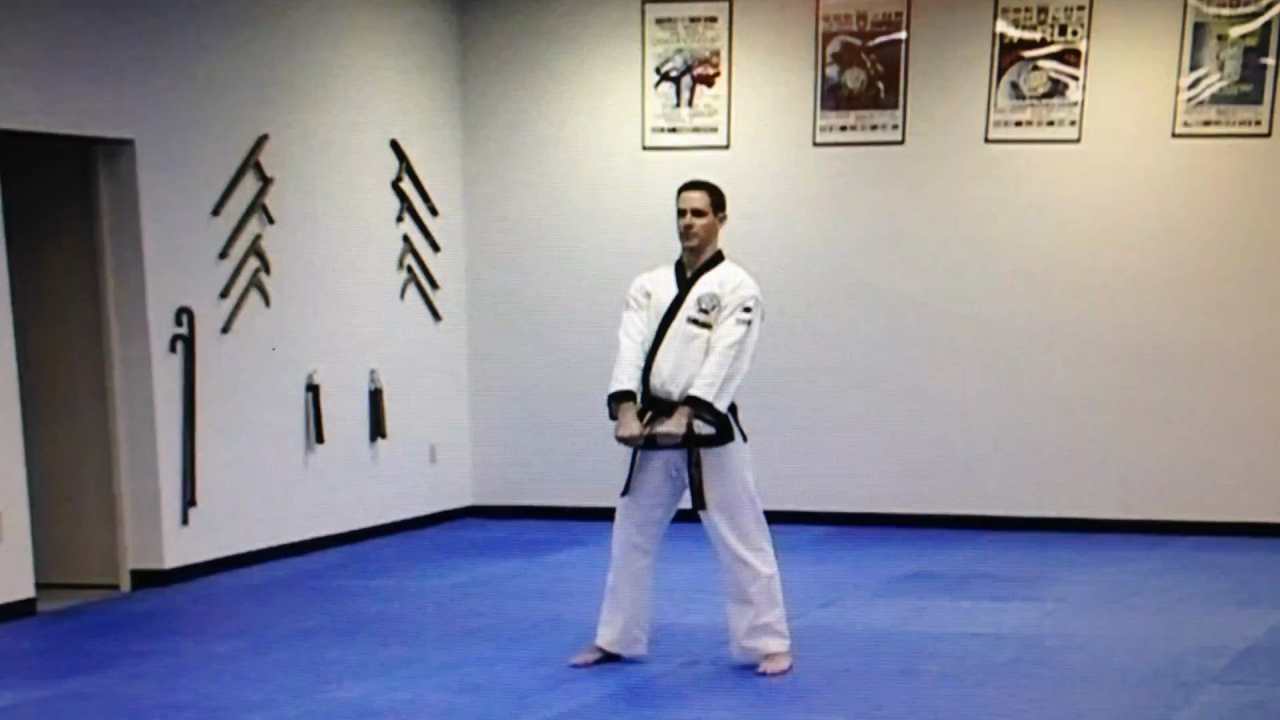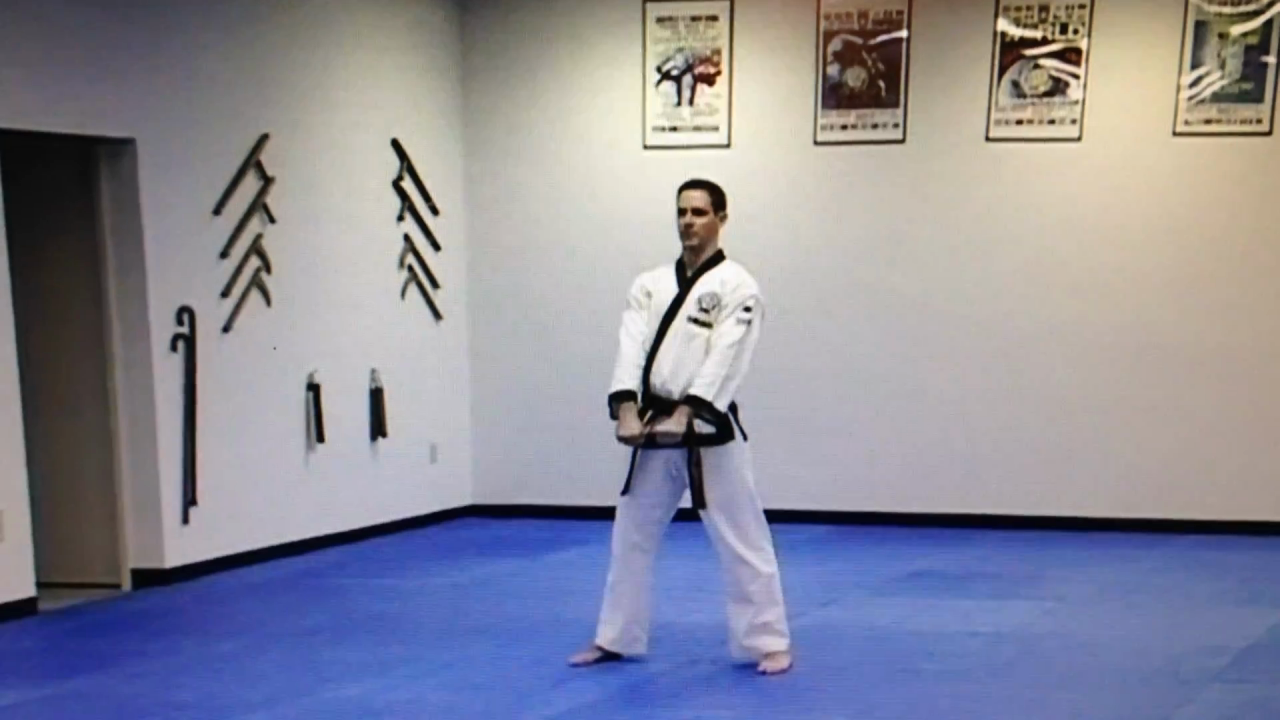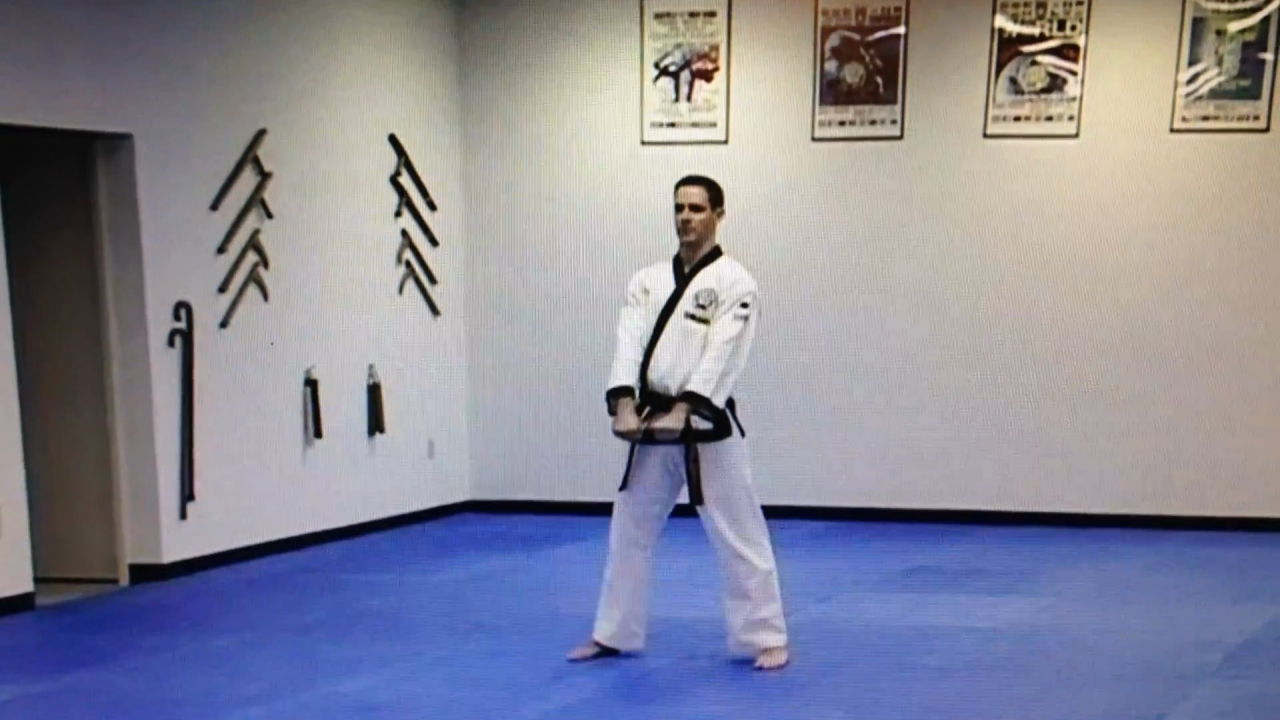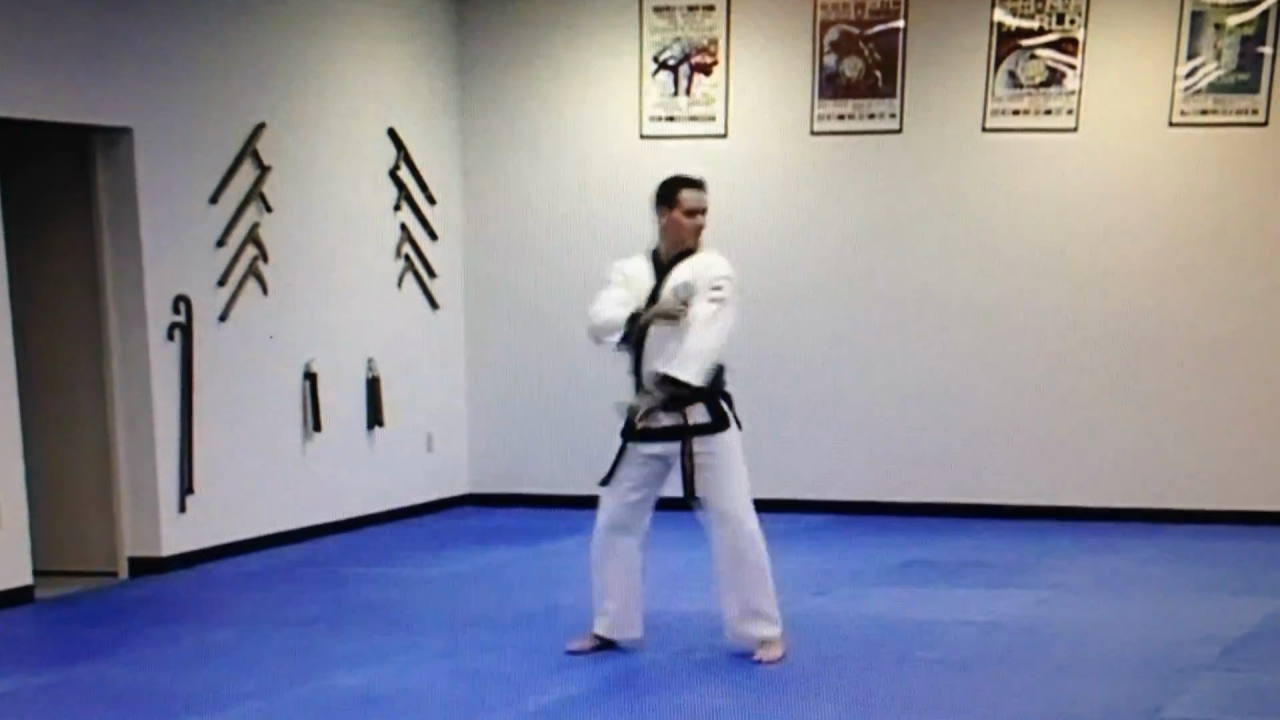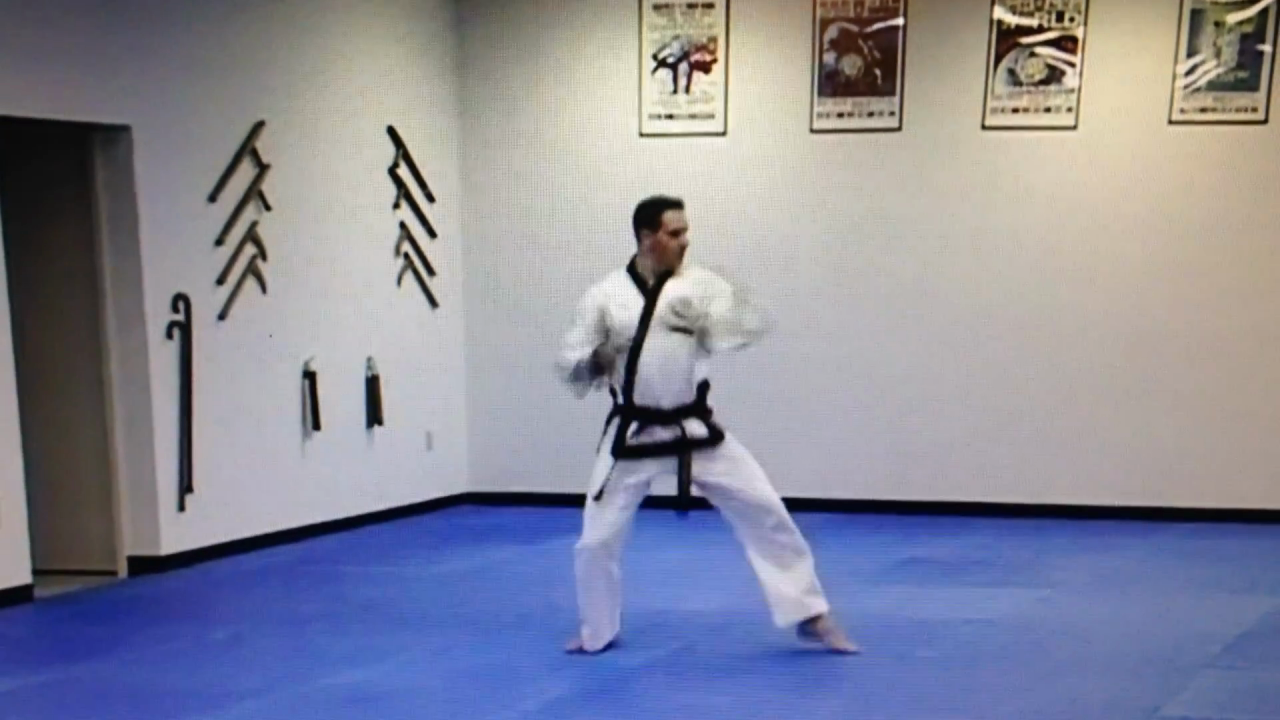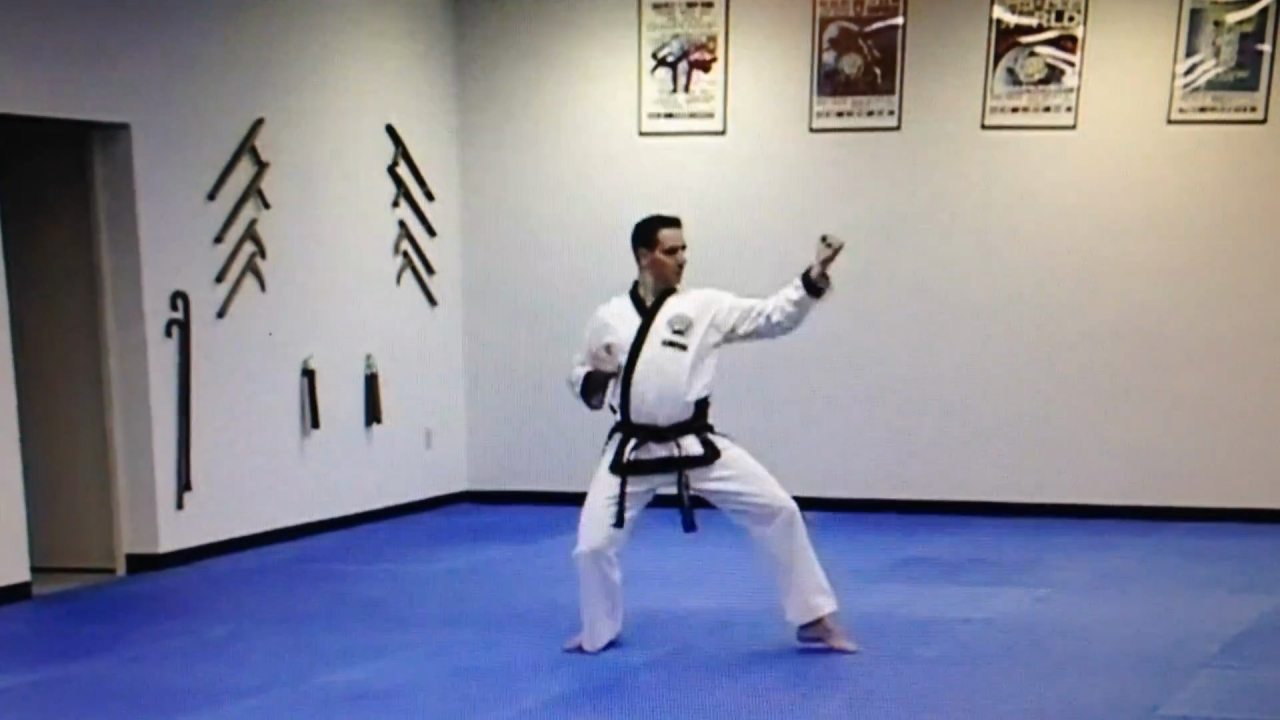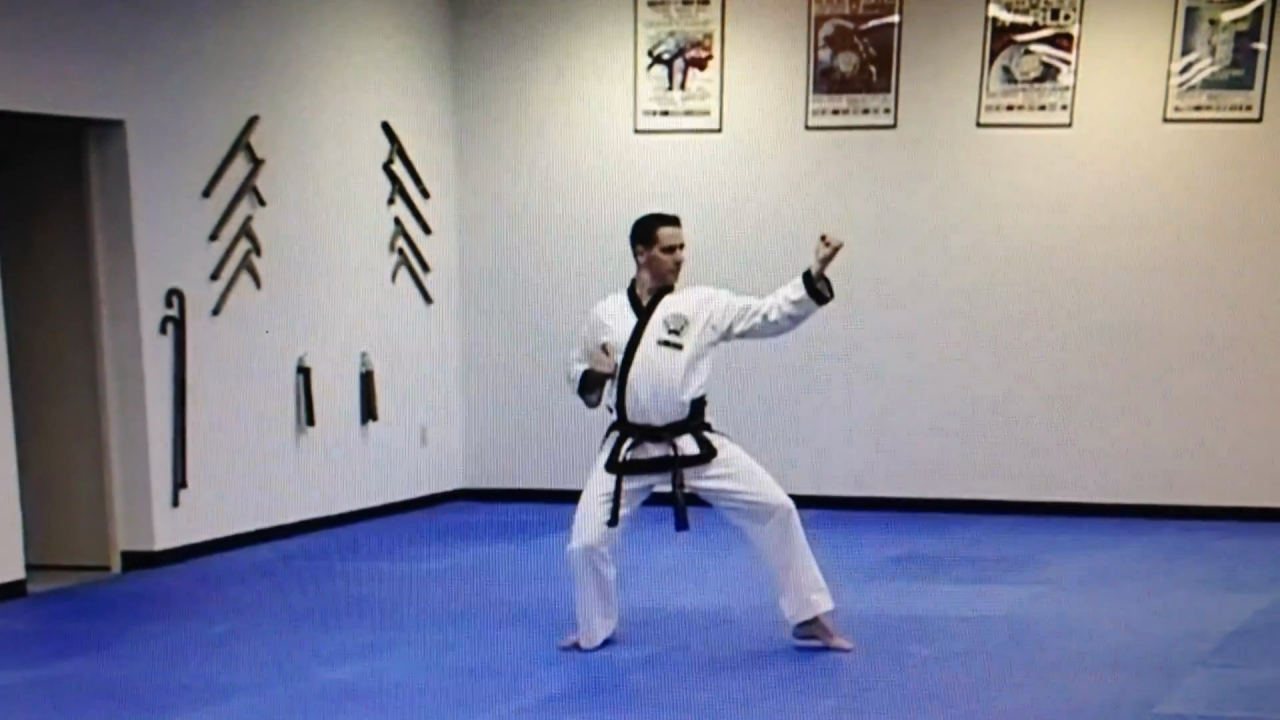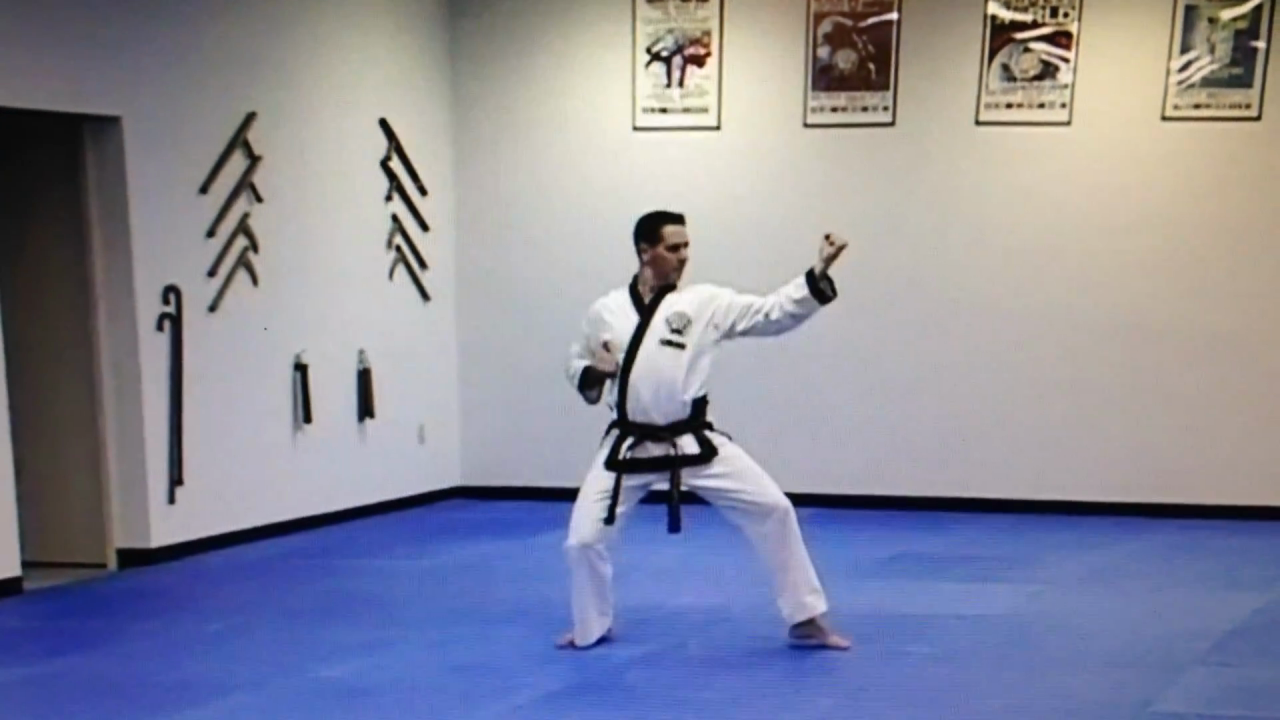
dt=0.3s
person 1, frame 1
left shoulder: (738, 287)
right shoulder: (648, 285)
left elbow: (725, 361)
right elbow: (630, 350)
left wrist: (685, 415)
right wrist: (625, 410)
left hip: (710, 433)
right hip: (653, 431)
left knee: (741, 540)
right knee: (631, 537)
left ankle: (769, 643)
right ankle: (615, 638)
person 1, frame 2
left shoulder: (737, 286)
right shoulder: (649, 284)
left elbow: (725, 360)
right elbow: (631, 349)
left wrist: (684, 414)
right wrist: (627, 409)
left hip: (710, 432)
right hip: (654, 432)
left knee: (741, 540)
right knee: (632, 537)
left ankle: (769, 642)
right ankle: (614, 638)
person 1, frame 3
left shoulder: (734, 281)
right shoulder: (646, 280)
left elbow: (723, 355)
right elbow: (628, 344)
left wrist: (684, 410)
right wrist: (623, 404)
left hip: (707, 427)
right hip: (651, 425)
left knee: (739, 536)
right knee: (629, 533)
left ankle: (766, 638)
right ankle: (613, 634)
person 1, frame 4
left shoulder: (712, 271)
right shoulder: (628, 272)
left elbow: (704, 339)
right elbow: (601, 323)
left wrist: (663, 392)
right wrist: (646, 316)
left hip: (703, 417)
right hip: (648, 420)
left knee: (734, 523)
right knee: (615, 523)
left ankle: (762, 631)
right ankle: (611, 627)
person 1, frame 5
left shoulder: (700, 284)
right shoulder: (604, 295)
left elbow: (746, 324)
right elbow: (573, 366)
left wrist: (708, 328)
right wrist: (598, 361)
left hip: (696, 430)
right hip: (632, 435)
left knee: (765, 511)
right knee: (597, 538)
left ankle: (811, 616)
right ankle: (597, 631)
person 1, frame 6
left shoulder: (705, 306)
right shoulder: (607, 317)
left elbow: (772, 316)
right elbow: (579, 377)
left wrist: (815, 275)
right wrist: (594, 380)
left hip: (697, 445)
right hip: (632, 450)
left knee: (778, 511)
right knee: (593, 545)
left ankle: (814, 619)
right ankle: (598, 631)
person 1, frame 7
left shoulder: (702, 304)
right shoulder: (604, 315)
left elbow: (770, 314)
right elbow: (578, 371)
left wrist: (816, 275)
right wrist: (592, 378)
left hip: (693, 444)
right hip: (629, 448)
left knee: (775, 510)
right knee: (587, 540)
left ankle: (810, 618)
right ankle: (595, 628)
person 1, frame 8
left shoulder: (706, 302)
right shoulder: (605, 311)
left elbow: (772, 312)
right elbow: (577, 365)
left wrist: (819, 274)
right wrist: (593, 375)
left hip: (694, 443)
right hip: (629, 446)
left knee: (772, 510)
right knee: (584, 537)
left ankle: (806, 618)
right ankle: (591, 626)
